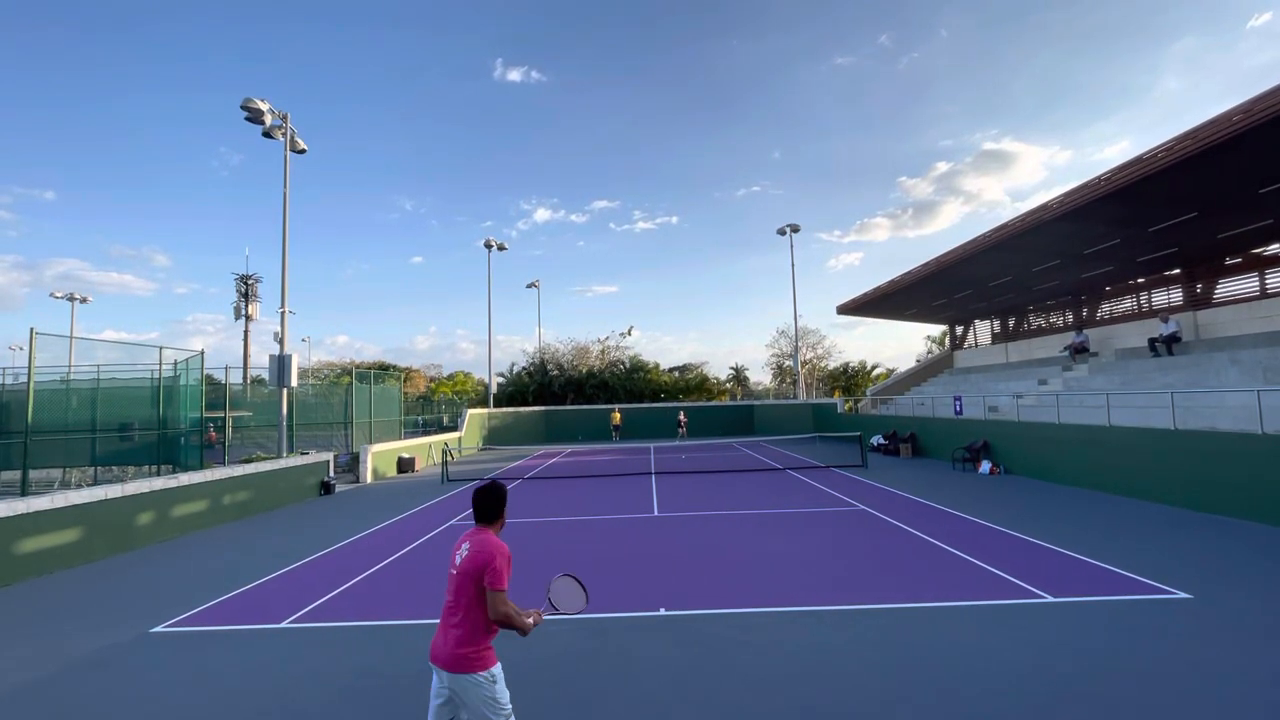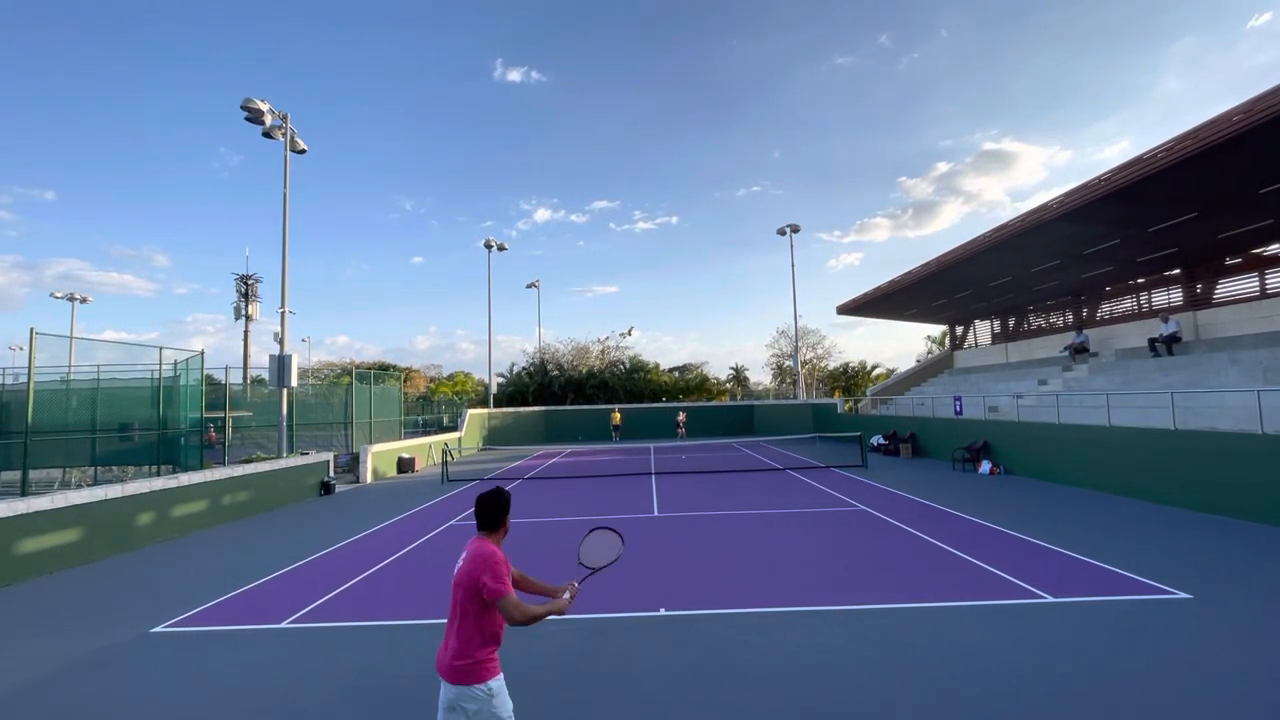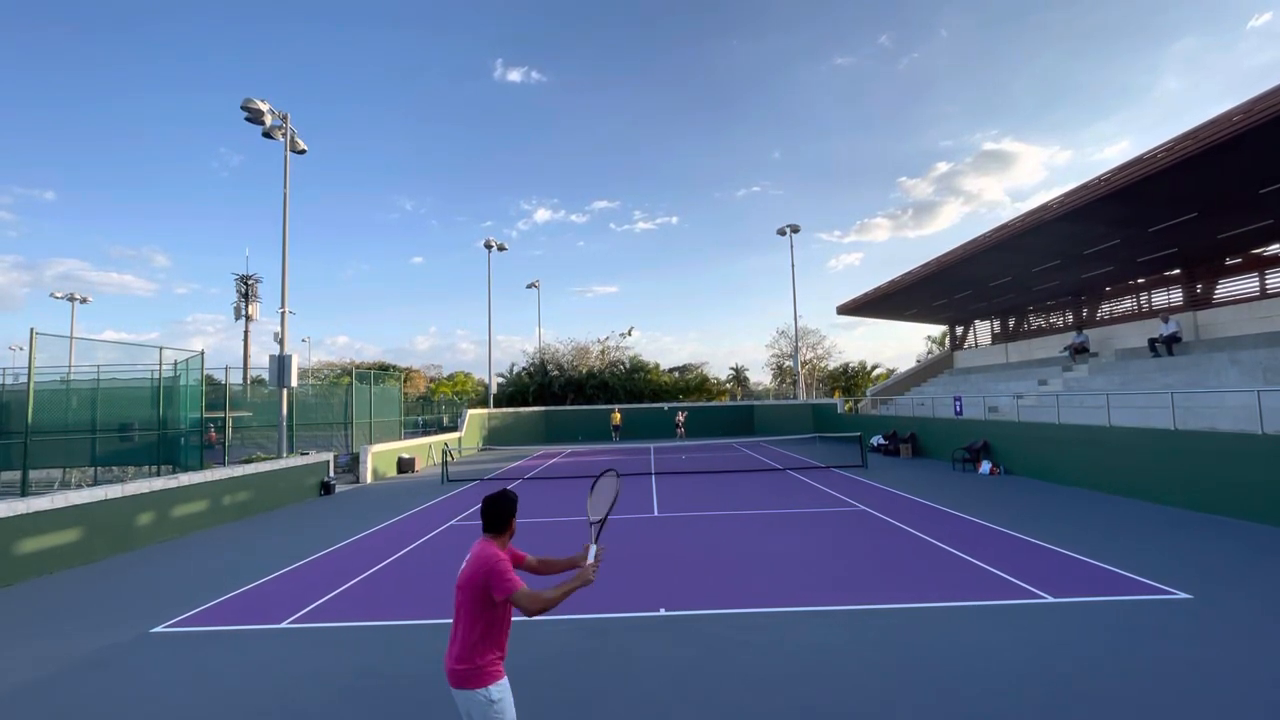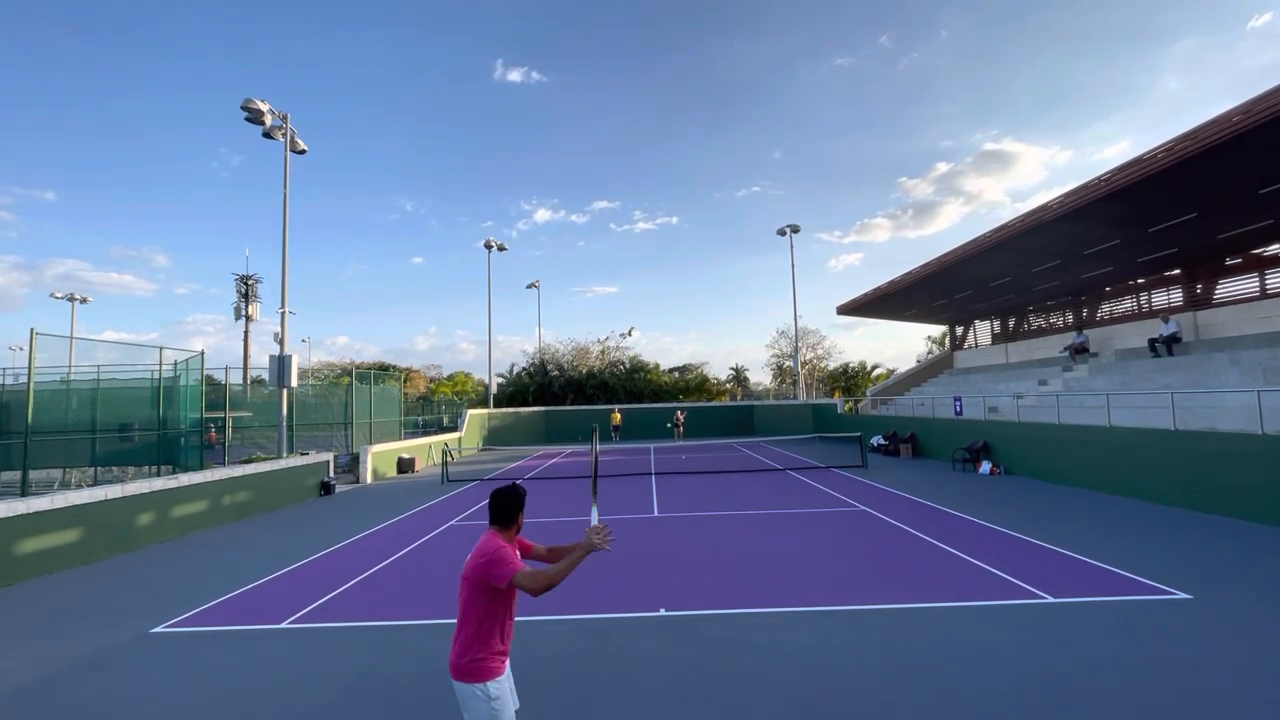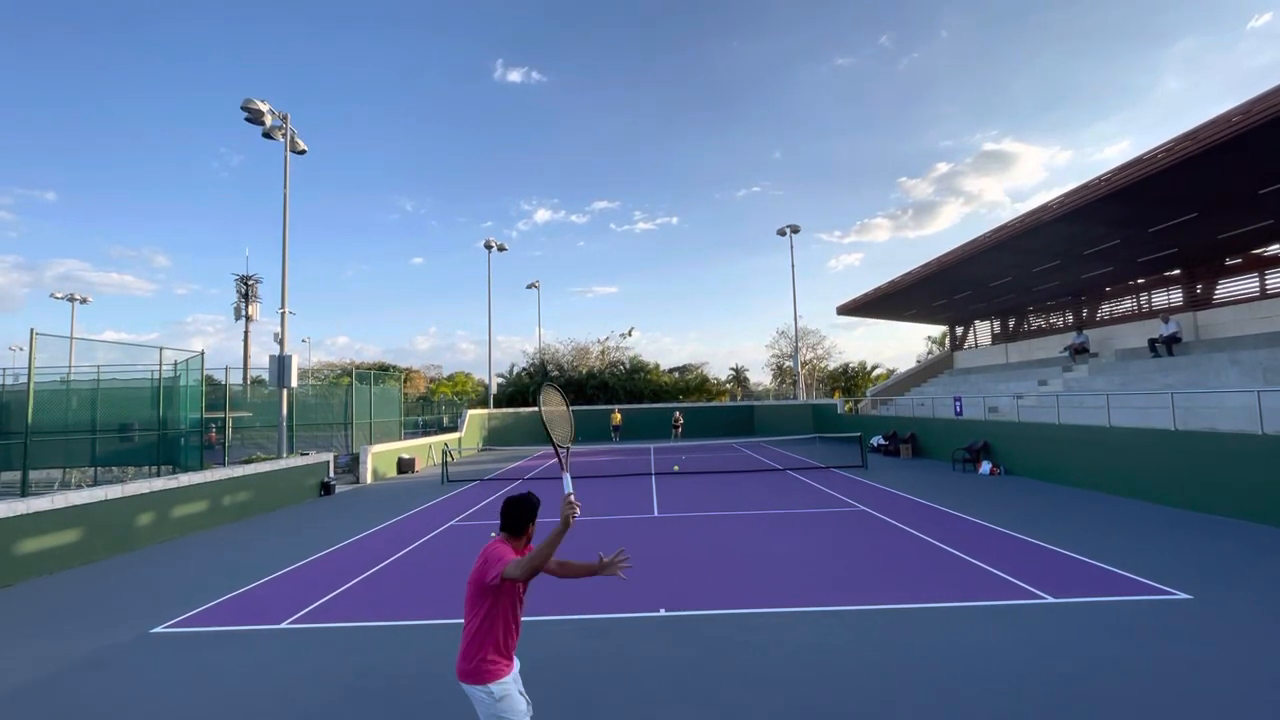
dt=0.1s
person 1, frame 1
left shoulder: (466, 540)
right shoulder: (496, 550)
right elbow: (497, 613)
left wrist: (519, 615)
right wrist: (523, 625)
left hip: (442, 656)
right hip: (471, 664)
person 1, frame 2
left shoulder: (476, 548)
right shoulder: (490, 557)
left elbow: (514, 578)
right elbow: (516, 615)
left wrist: (556, 592)
right wrist: (555, 607)
left hip: (451, 664)
right hip: (476, 671)
person 1, frame 3
left shoulder: (491, 548)
right shoulder: (493, 560)
left elbow: (534, 565)
right elbow: (532, 606)
left wrist: (576, 562)
right wrist: (576, 582)
left hip: (464, 667)
right hip: (479, 675)
person 1, frame 4
left shoulder: (503, 541)
right shoulder: (496, 551)
left elbow: (546, 553)
right elbow: (535, 584)
left wrist: (582, 546)
right wrist: (583, 550)
left hip: (476, 660)
right hip: (481, 668)
person 1, frame 5
left shoulder: (519, 548)
right shoulder: (495, 553)
left elbow: (557, 566)
right elbow: (525, 569)
left wrist: (597, 568)
right wrist: (562, 527)
left hip: (502, 663)
right hip: (485, 673)
